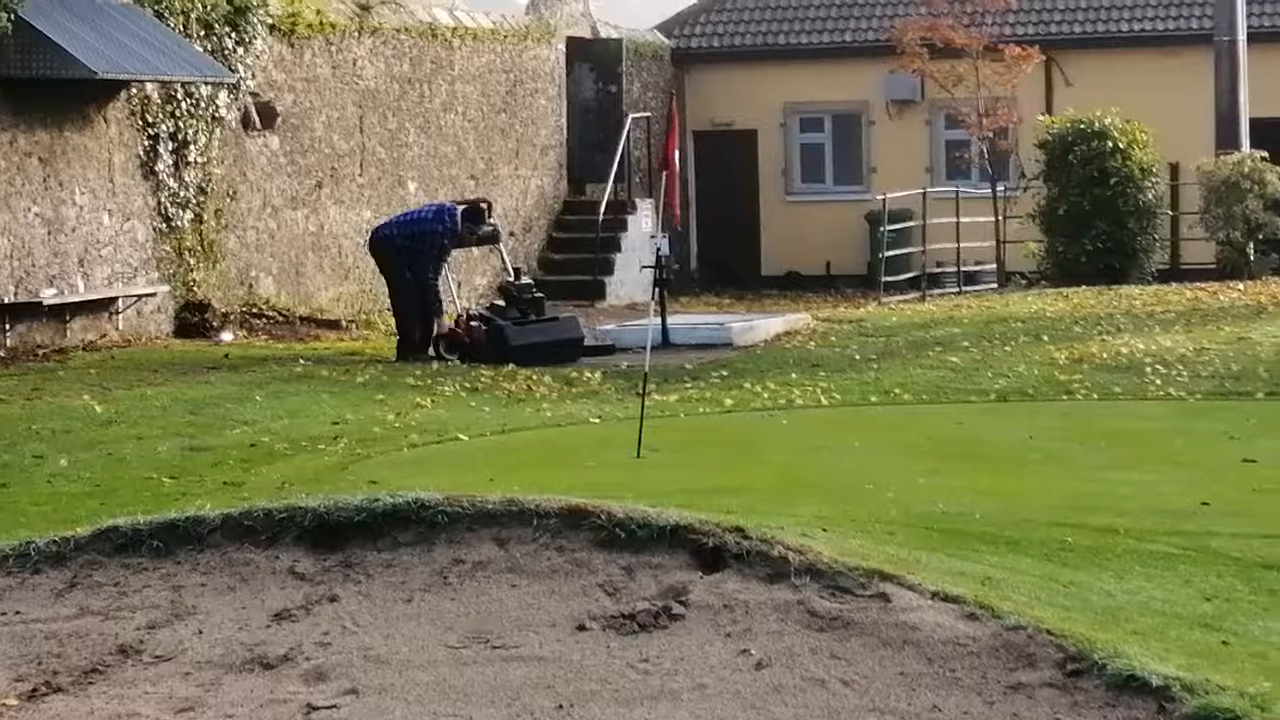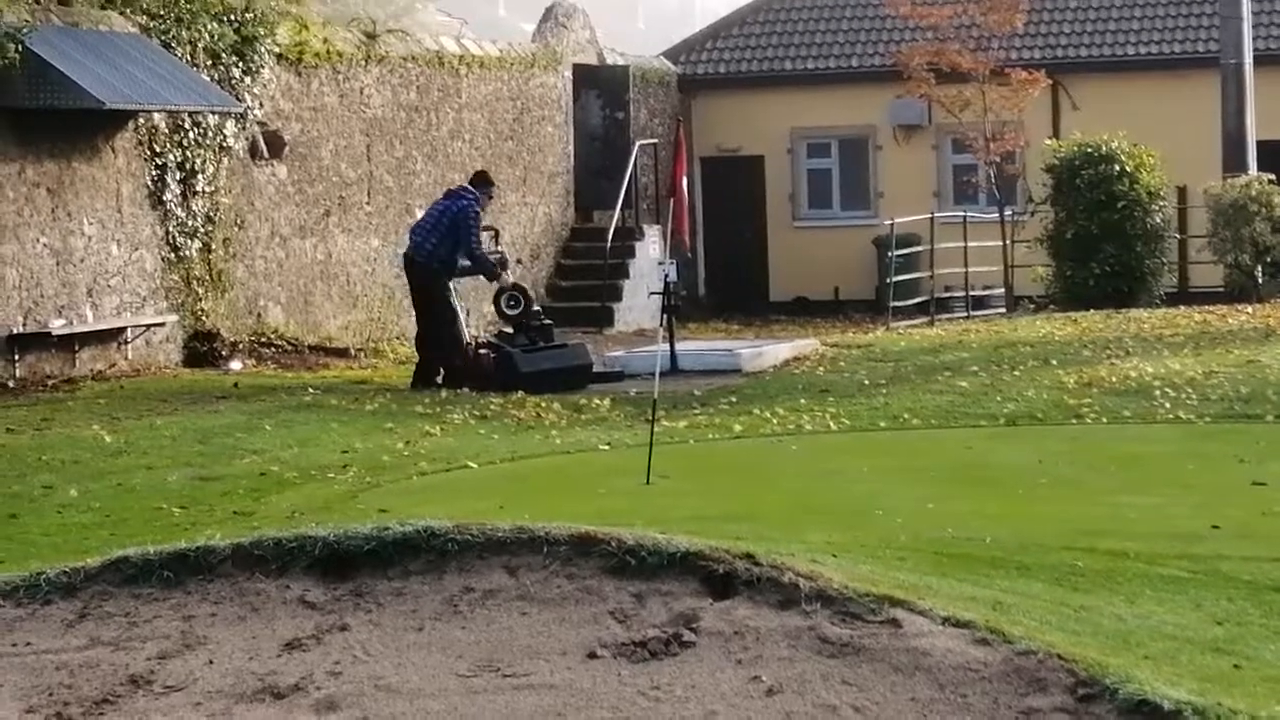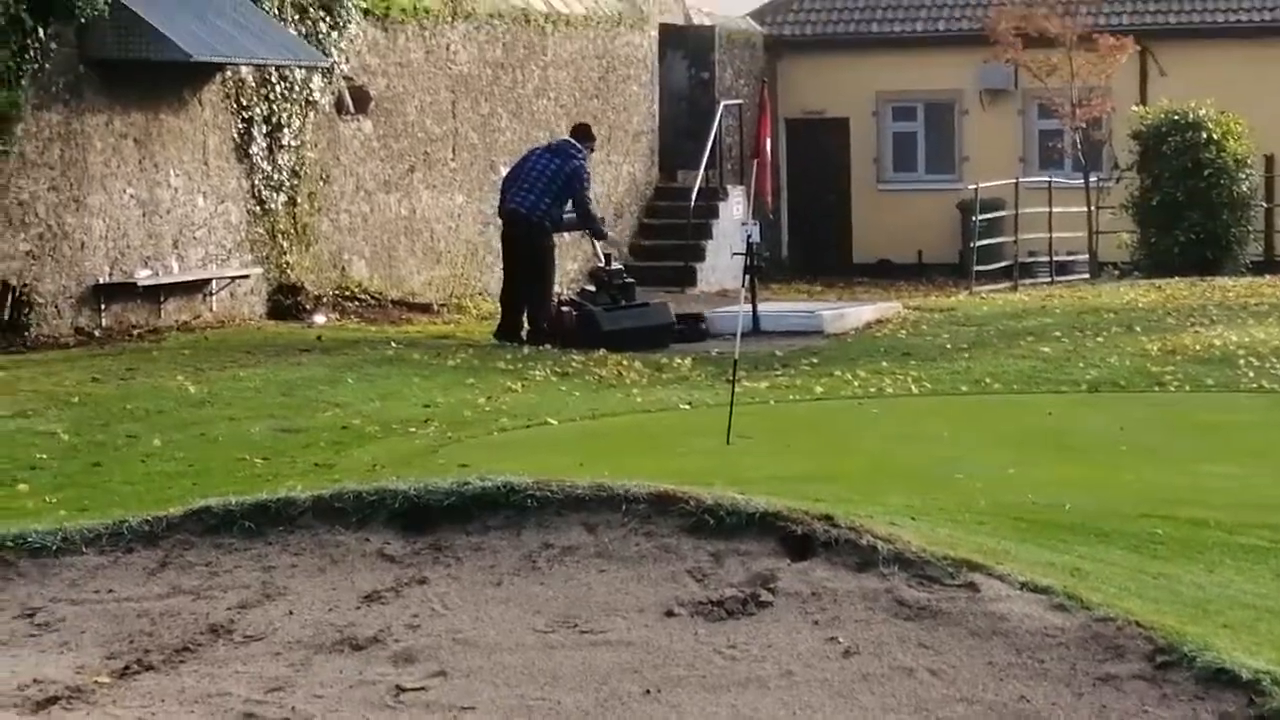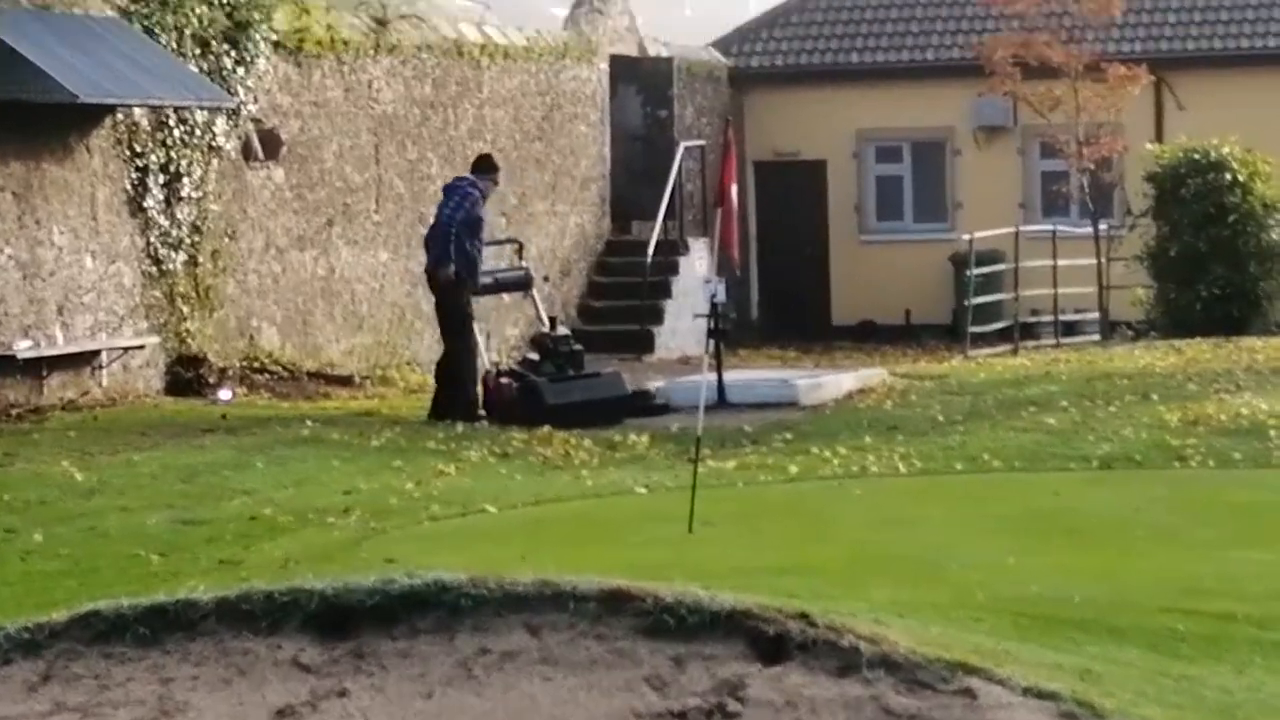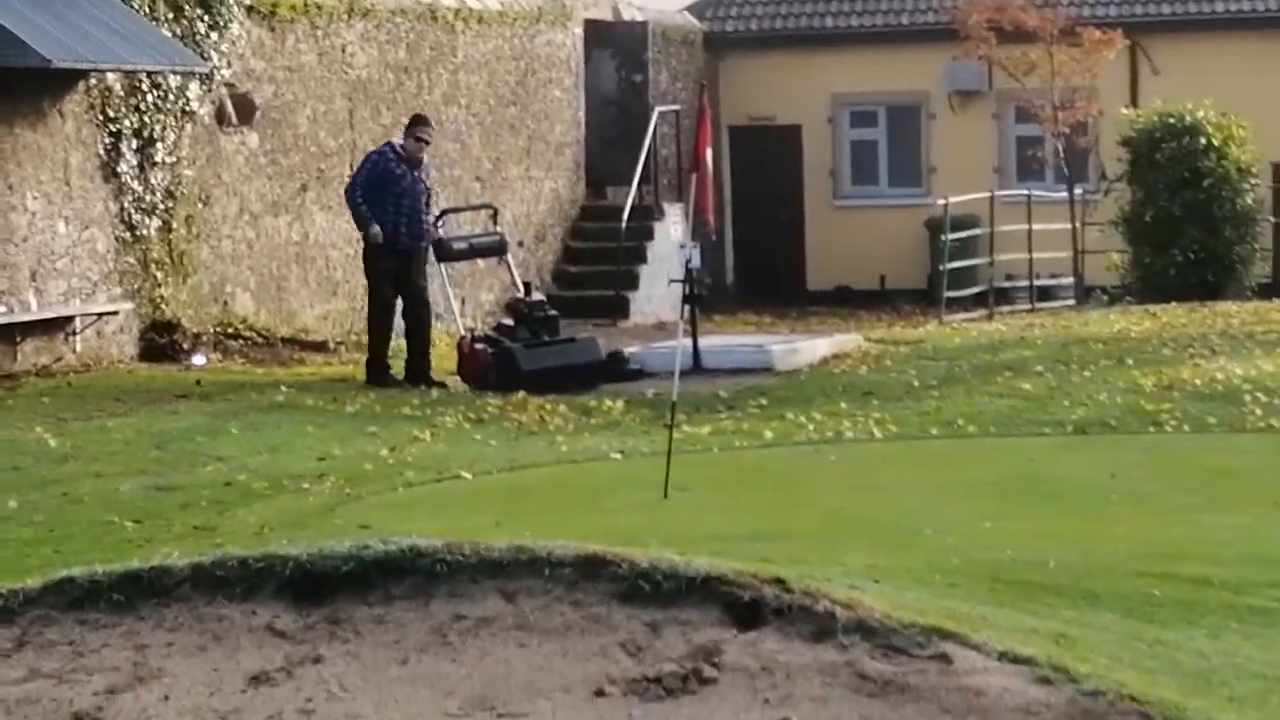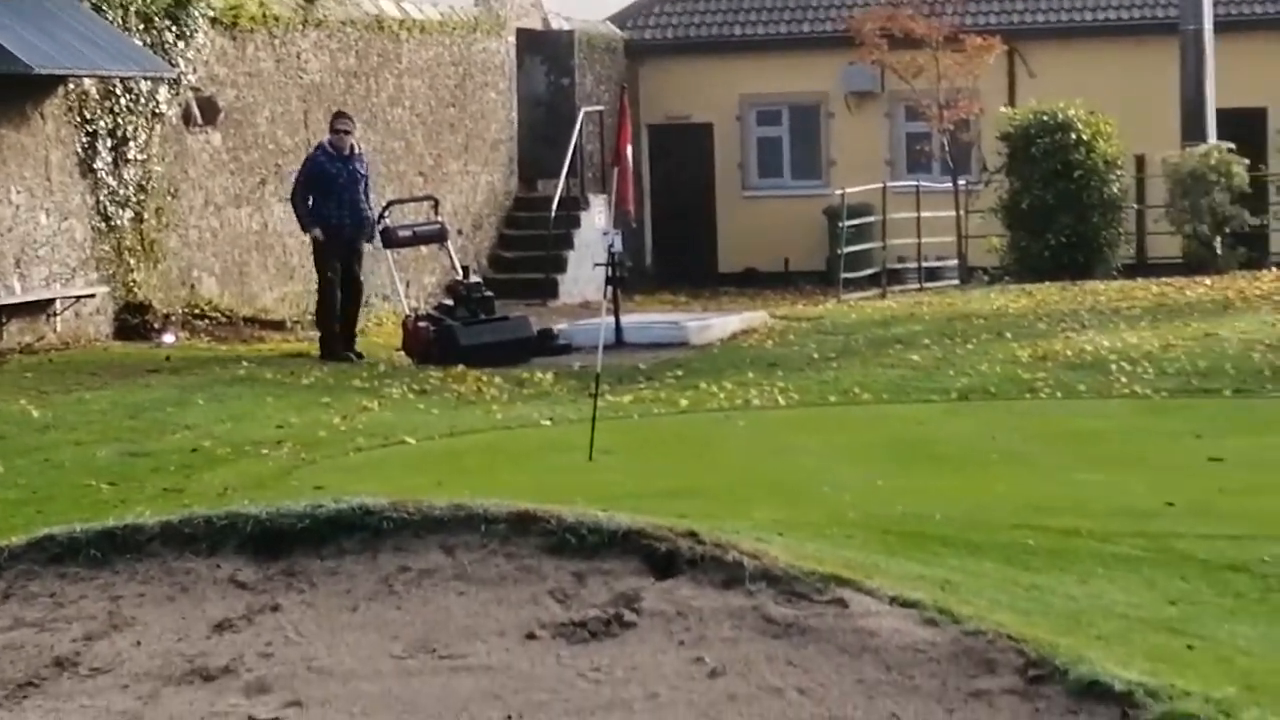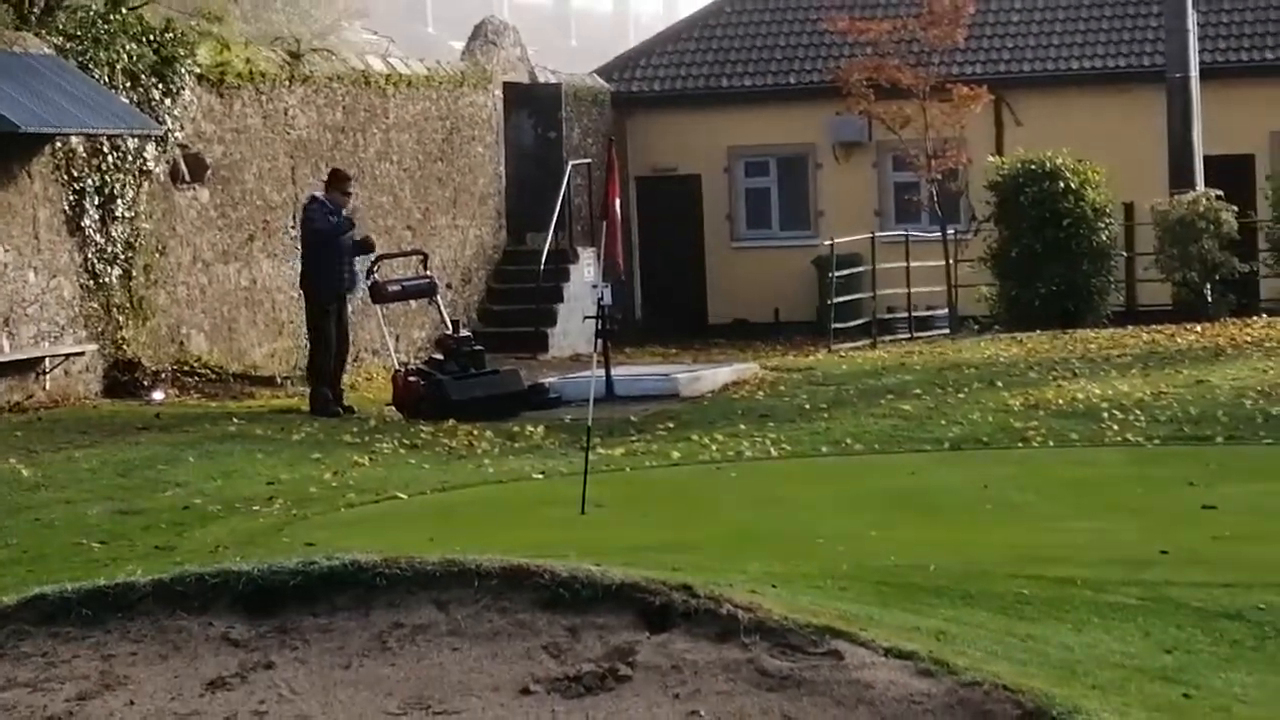
dt=0.7s
person 1, frame 1
left shoulder: (451, 214)
right shoulder: (441, 231)
right elbow: (430, 275)
right wrist: (440, 316)
left hip: (402, 246)
right hip: (386, 245)
left knee: (421, 294)
right knee: (408, 295)
left ankle: (419, 349)
right ankle: (409, 351)
person 1, frame 2
left shoulder: (446, 201)
right shoulder: (469, 209)
left elbow: (416, 230)
right elbow: (473, 250)
right wrist: (497, 275)
left hip: (413, 262)
right hip: (431, 268)
left knee: (428, 323)
right knee: (448, 325)
left ankle: (424, 377)
right ankle: (454, 378)
person 1, frame 3
left shoulder: (539, 152)
right shoulder: (577, 166)
left elbow: (509, 180)
right elbow: (583, 208)
left wrist: (504, 211)
right wrist: (601, 234)
left hip: (512, 218)
right hip: (536, 226)
left knee: (514, 278)
right knee: (540, 282)
left ankle: (507, 330)
right ankle: (539, 334)
person 1, frame 4
left shoulder: (458, 194)
right shoulder: (469, 195)
left elbow: (432, 235)
right elbow: (447, 225)
right wrist: (446, 263)
left hip: (452, 278)
right hip: (454, 277)
left knee: (456, 343)
right knee: (463, 343)
left ankle: (444, 406)
right ankle: (465, 408)
person 1, frame 5
left shoulder: (422, 169)
right shoulder: (382, 158)
right elbow: (354, 190)
left wrist: (425, 241)
right wrist: (368, 224)
left hip: (413, 248)
right hip: (383, 245)
left knee: (419, 308)
right knee: (383, 307)
left ankle: (418, 371)
right ankle: (377, 370)
person 1, frame 6
left shoulder: (360, 160)
right shoulder: (317, 160)
right elbow: (299, 196)
left wrist: (369, 224)
right wrist: (310, 226)
left hip: (354, 235)
right hip: (328, 235)
left knee: (353, 287)
right knee: (330, 288)
left ankle: (346, 340)
right ankle: (331, 345)
person 1, frame 7
left shoulder: (339, 214)
right shoulder: (315, 211)
left elbow: (346, 246)
right elbow: (318, 234)
left wrist: (362, 244)
right wrist: (347, 225)
left hip: (339, 289)
right hip: (319, 289)
left knee: (340, 344)
right knee: (323, 344)
left ankle: (334, 395)
right ankle: (320, 399)
